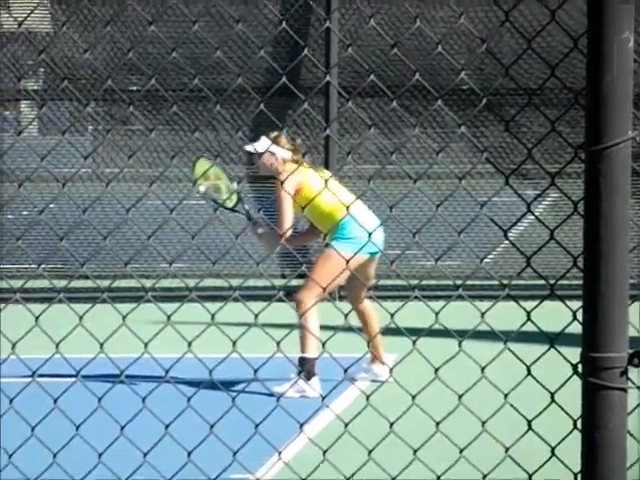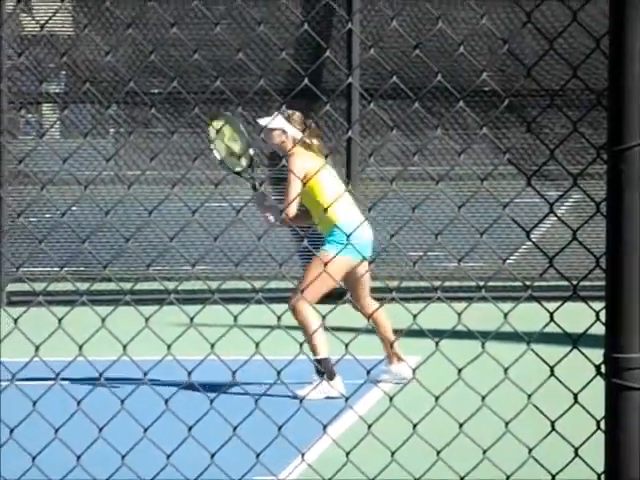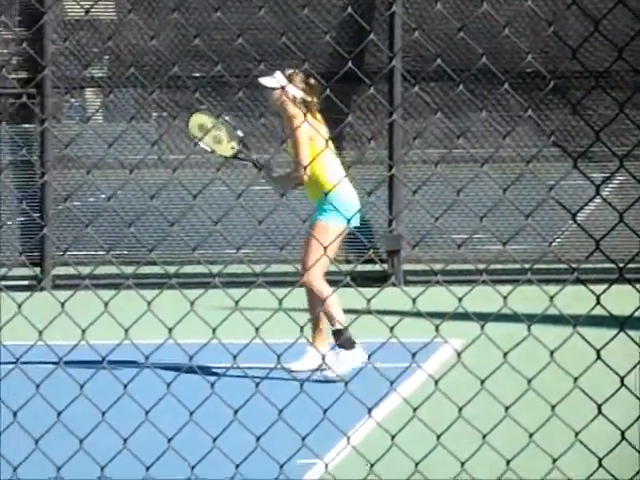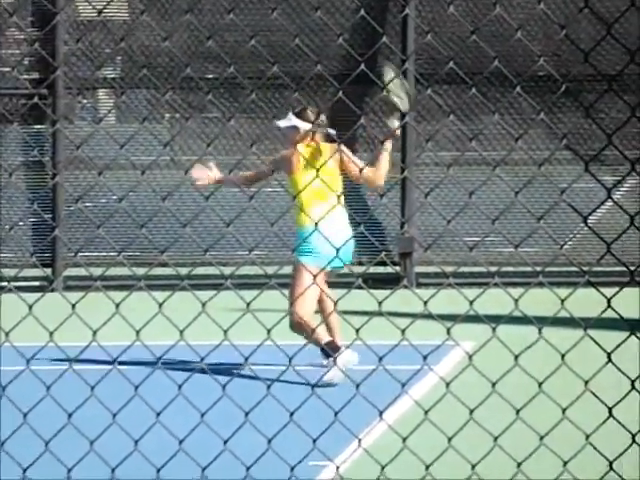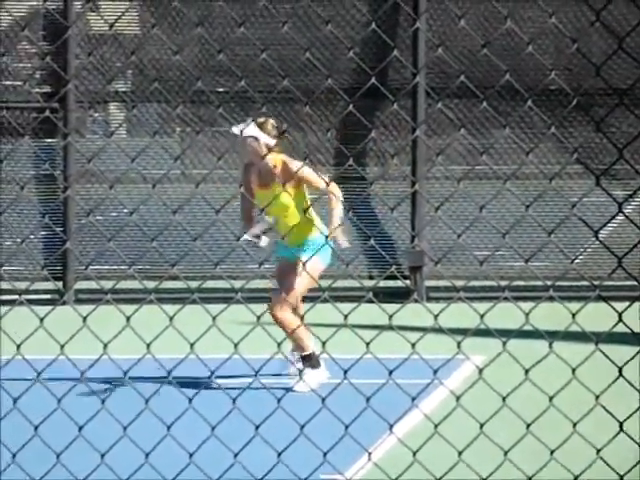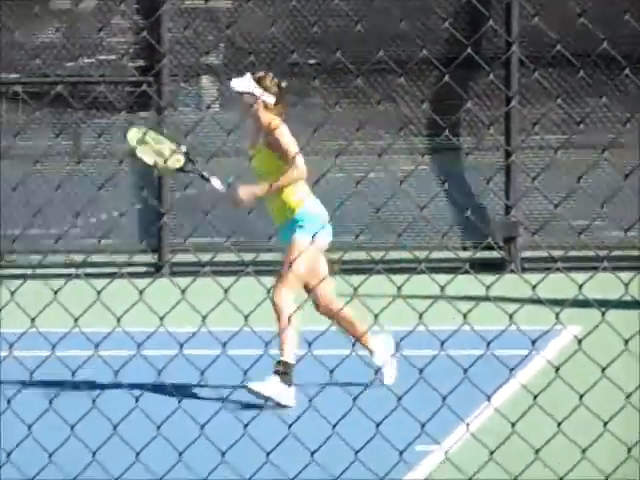
dt=0.7s
person 1, frame 1
left shoulder: (287, 177)
right shoulder: (305, 172)
left elbow: (284, 234)
right elbow: (318, 228)
left wrist: (264, 234)
right wrist: (273, 238)
left hip: (352, 233)
right hip: (369, 230)
left knee: (306, 298)
right knee: (357, 298)
left ankle: (307, 378)
right ankle: (379, 364)
person 1, frame 2
left shoulder: (297, 160)
right shoulder: (310, 158)
left elbow: (289, 213)
left wrist: (267, 207)
right wrist: (276, 213)
left hip: (345, 235)
right hip: (357, 232)
left knee: (300, 302)
right knee: (363, 301)
left ankle: (328, 378)
right ankle: (397, 363)
person 1, frame 3
left shoulder: (299, 123)
right shoulder: (307, 119)
left elbow: (302, 174)
left wrist: (276, 180)
right wrist: (283, 180)
left hip: (336, 202)
right hip: (334, 202)
left knee: (311, 276)
right knee: (312, 277)
left ankle: (348, 347)
right ankle: (320, 349)
person 1, frame 4
left shoulder: (288, 156)
right shoulder: (337, 151)
left elbow: (250, 180)
right elbow: (376, 180)
left wrist: (217, 178)
right wrist: (387, 144)
left hip: (315, 238)
right hip: (342, 238)
left knee: (300, 319)
right knee: (315, 285)
left ankle: (335, 353)
right ankle: (338, 349)
person 1, frame 5
left shoulder: (290, 167)
right shoulder: (249, 170)
left elbow: (333, 191)
right elbow: (247, 208)
left wrist: (336, 227)
right wrist: (252, 226)
left hip: (313, 244)
right hip: (288, 243)
left knee: (280, 310)
right knee: (281, 307)
left ankle: (316, 368)
right ankle: (305, 350)
person 1, frame 6
left shoulder: (273, 127)
right shoulder: (258, 130)
left elbow: (298, 169)
left wrist: (259, 189)
right wrist: (249, 192)
left hip: (307, 221)
right hip: (294, 224)
left knee: (282, 295)
right knee: (326, 302)
left ankle: (283, 380)
right ankle: (379, 346)
